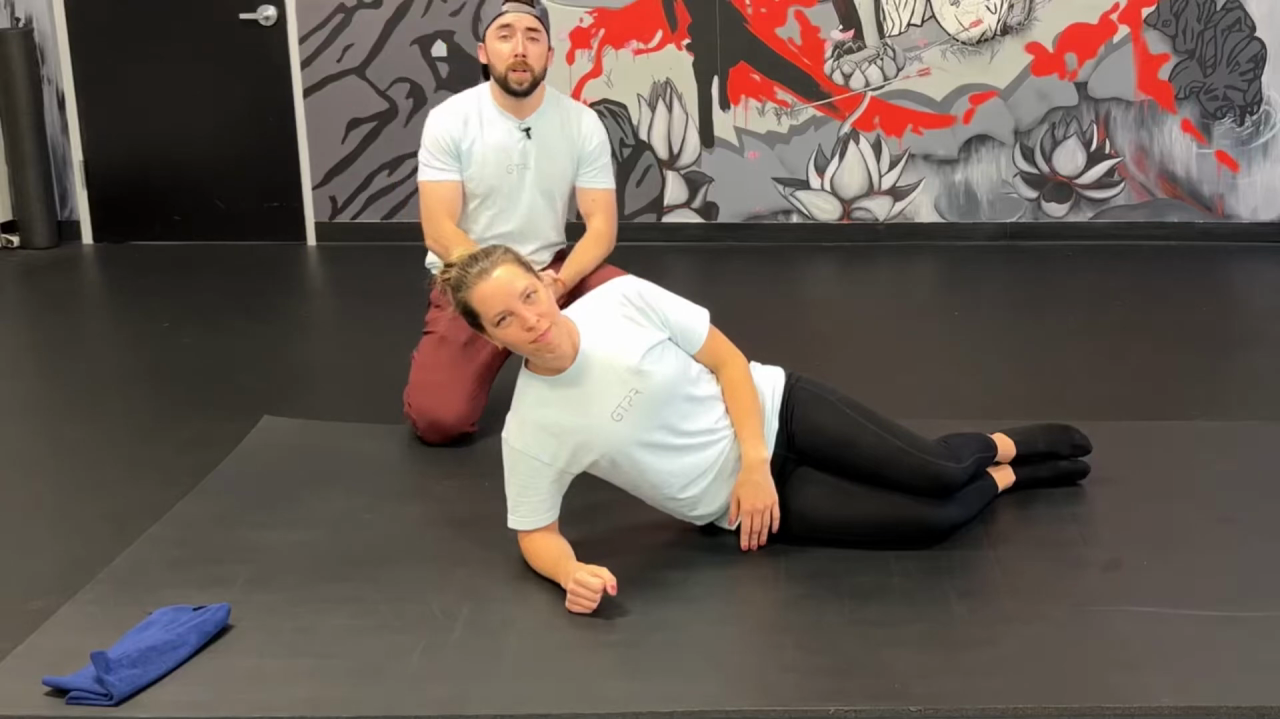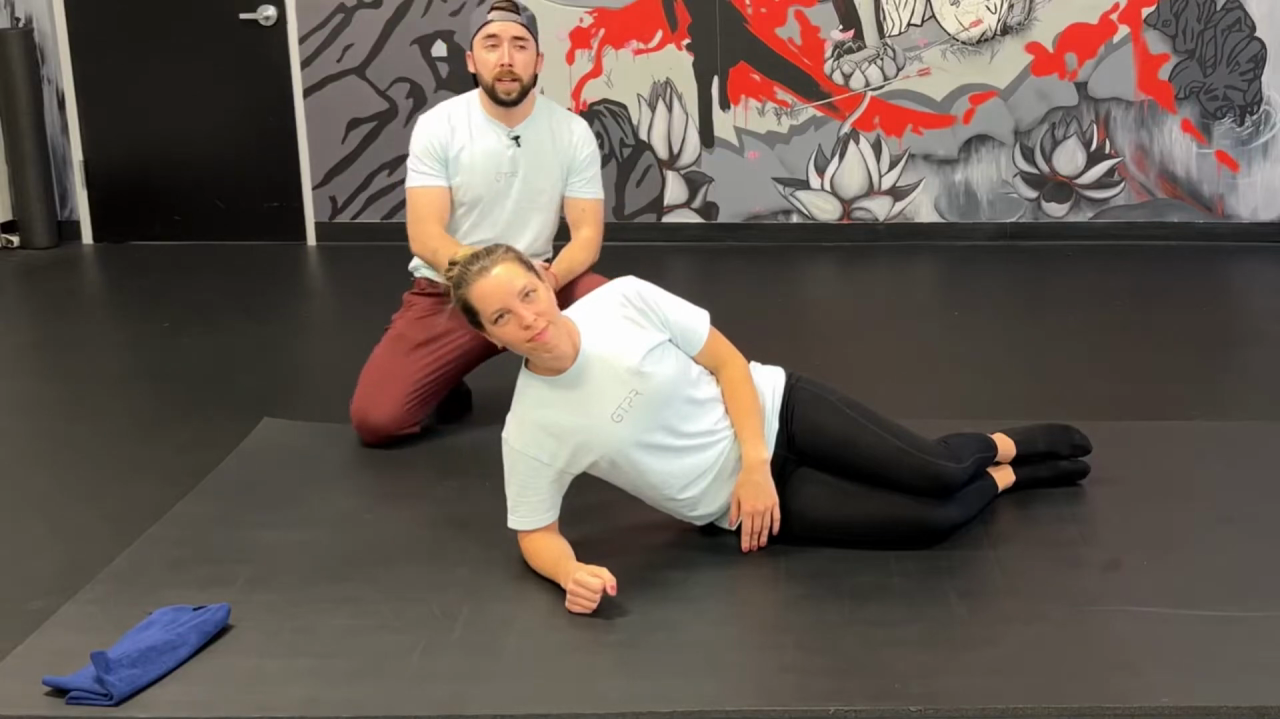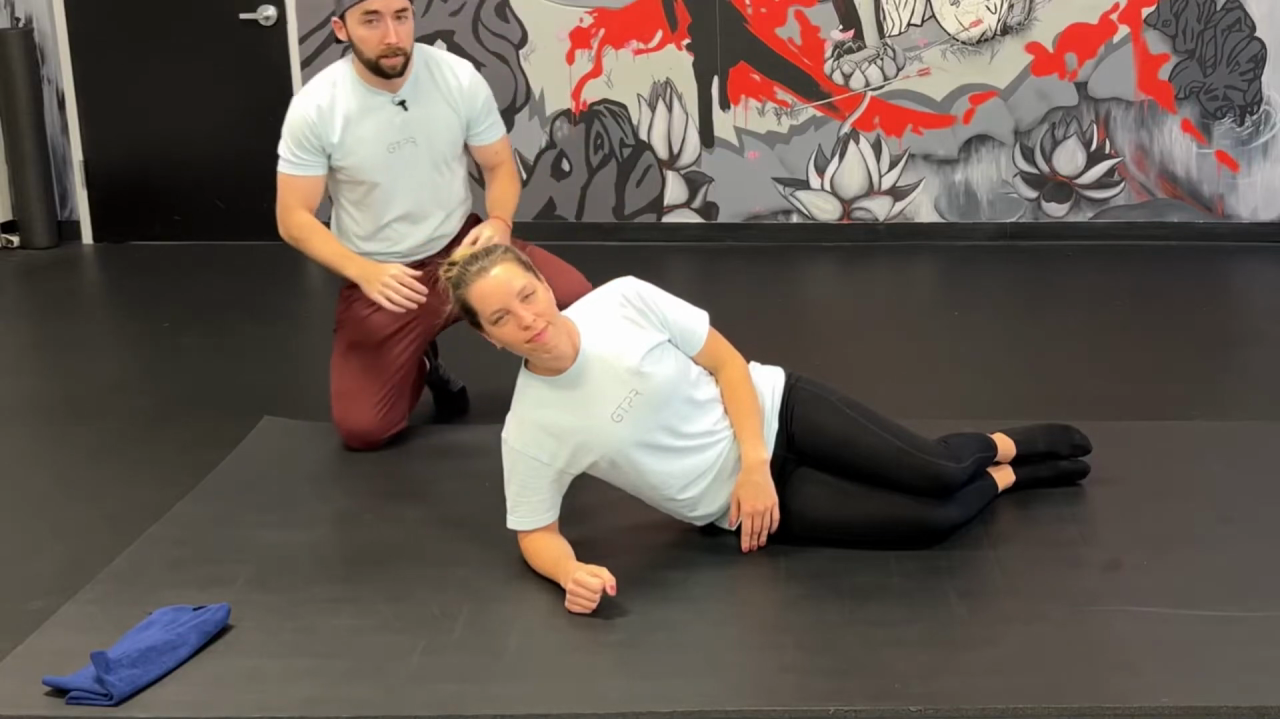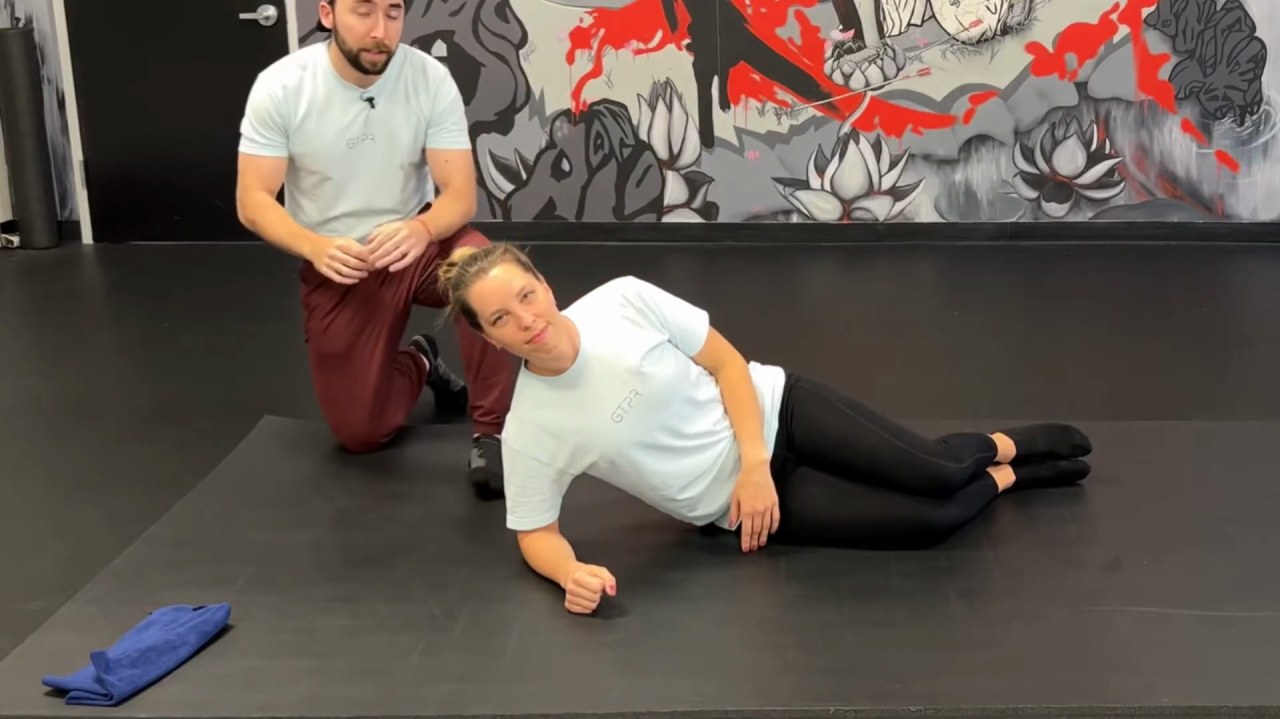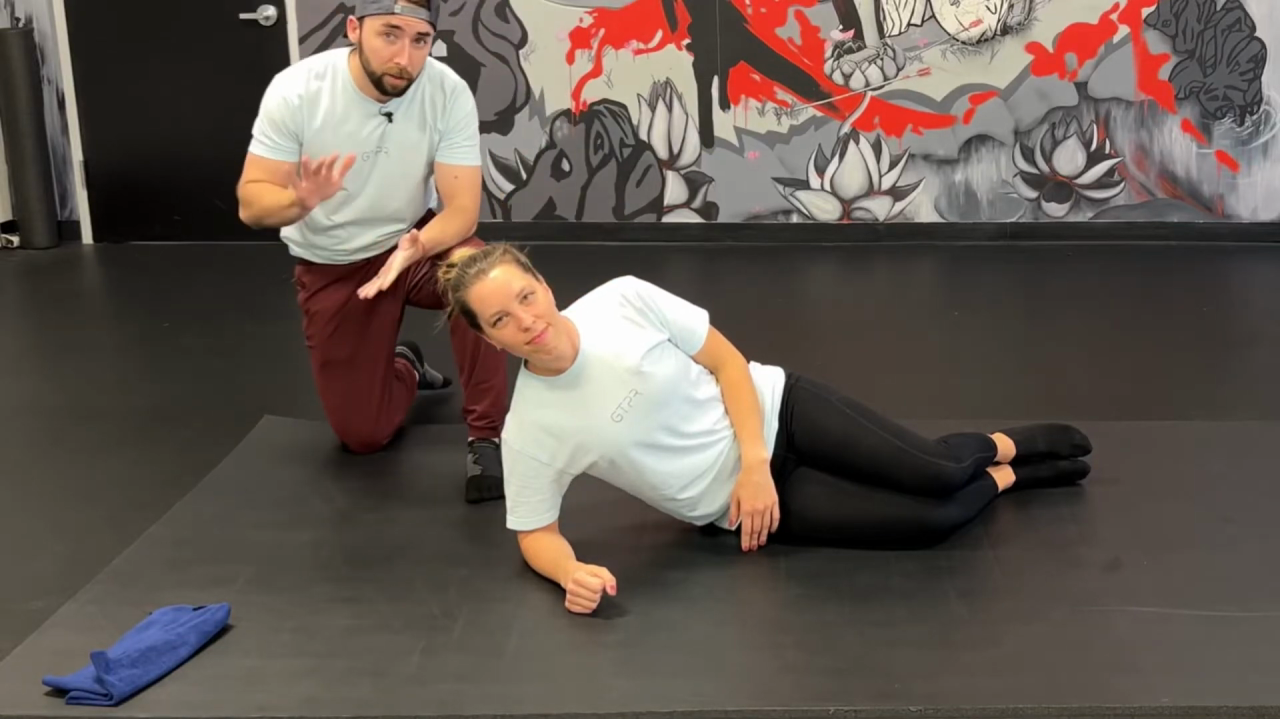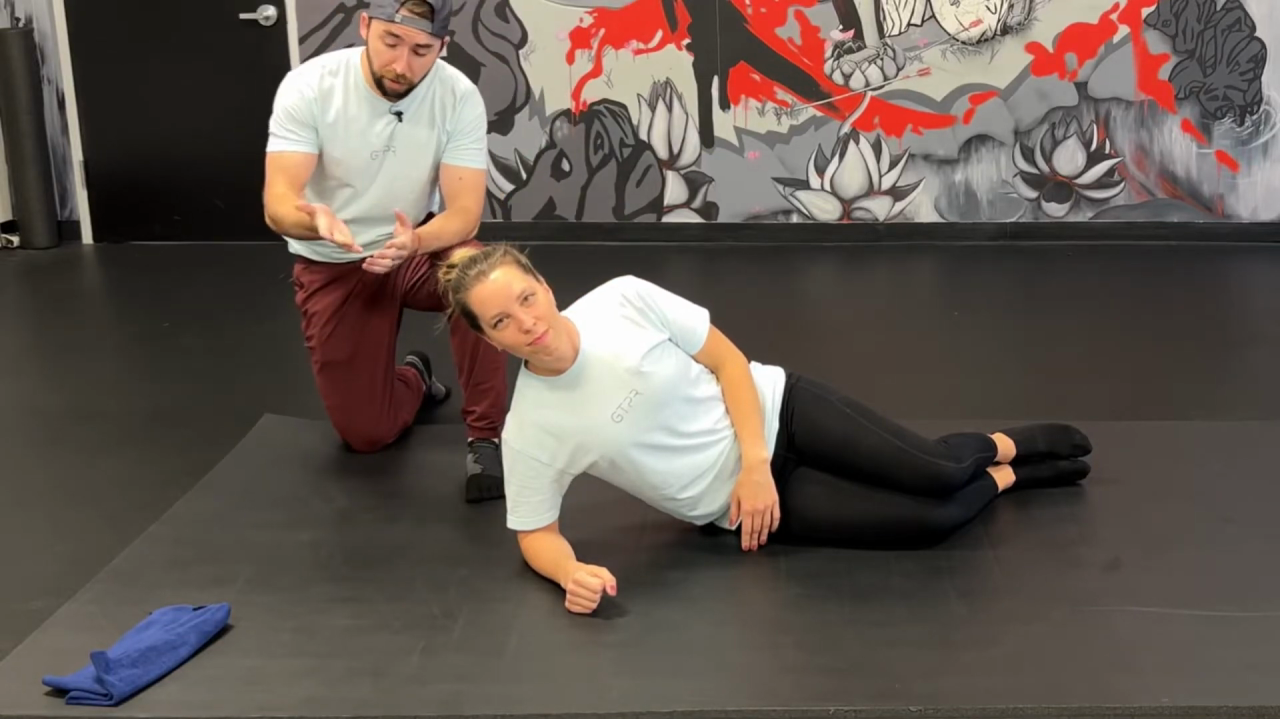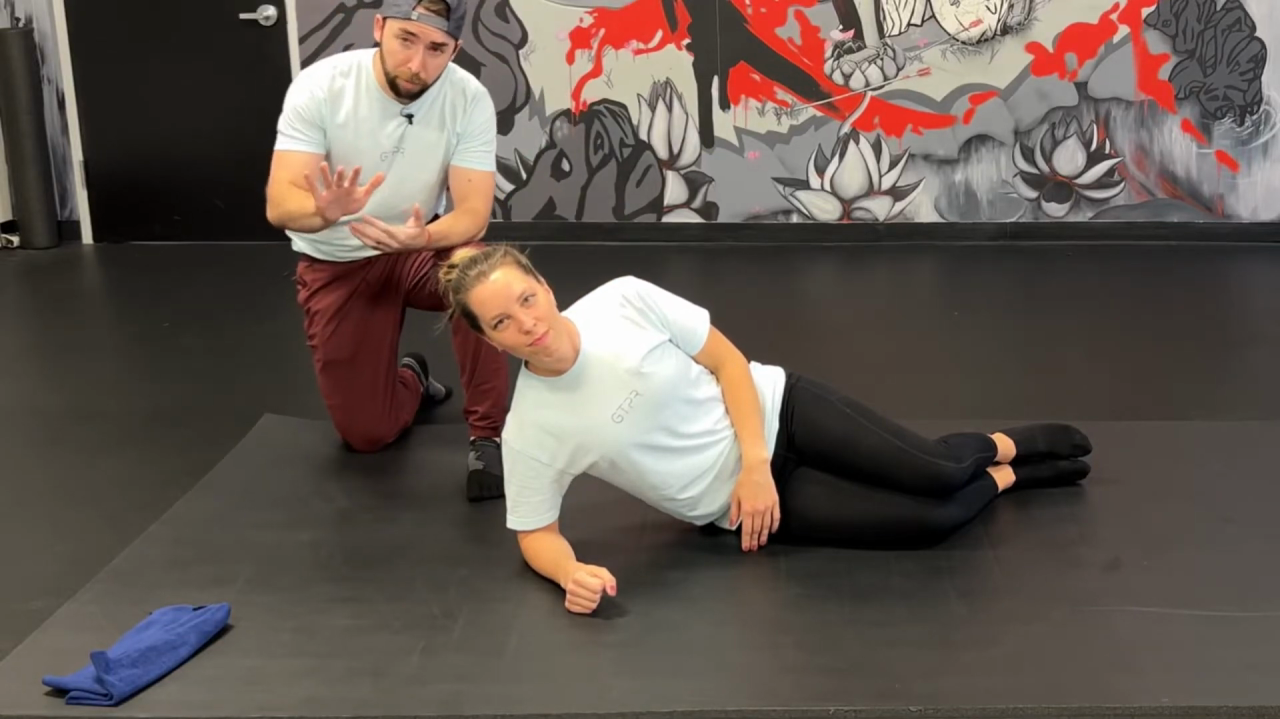
dt=0.5s
person 1, frame 1
left shoulder: (625, 297)
right shoulder: (529, 430)
left elbow: (730, 362)
right elbow: (536, 533)
left wrist: (756, 462)
right wrist: (570, 572)
left hip: (773, 409)
right hip: (730, 498)
left knee: (937, 474)
right knee: (930, 522)
left ankle: (1007, 446)
right ankle: (1005, 478)
person 1, frame 2
left shoulder: (625, 298)
right shoulder: (529, 431)
left elbow: (729, 363)
right elbow: (535, 533)
left wrist: (754, 462)
right wrist: (570, 572)
left hip: (772, 409)
right hip: (726, 497)
left knee: (936, 472)
right knee: (929, 522)
left ankle: (1005, 444)
right ankle: (1004, 479)
person 1, frame 3
left shoulder: (624, 299)
right shoulder: (527, 432)
left elbow: (729, 364)
right elbow: (535, 533)
left wrist: (755, 462)
right wrist: (571, 573)
left hip: (771, 412)
right hip: (727, 497)
left knee: (937, 474)
right knee: (932, 522)
left ankle: (1007, 445)
right ankle: (1007, 478)
person 1, frame 4
left shoulder: (624, 298)
right shoulder: (528, 431)
left elbow: (729, 364)
right elbow: (535, 533)
left wrist: (755, 463)
right wrist: (570, 573)
left hip: (771, 410)
right hip: (728, 500)
left knee: (936, 472)
right knee: (931, 522)
left ankle: (1007, 445)
right ankle: (1005, 479)
person 1, frame 5
left shoulder: (623, 298)
right shoulder: (529, 430)
left elbow: (729, 363)
right elbow: (535, 533)
left wrist: (755, 461)
right wrist: (570, 572)
left hip: (773, 409)
right hip: (731, 499)
left knee: (936, 472)
right knee: (931, 522)
left ankle: (1008, 445)
right ankle: (1004, 478)
person 1, frame 6
left shoulder: (623, 298)
right shoulder: (529, 431)
left elbow: (729, 362)
right elbow: (536, 534)
left wrist: (754, 461)
right wrist: (570, 573)
left hip: (772, 410)
right hip: (729, 499)
left knee: (936, 474)
right knee: (931, 523)
left ankle: (1006, 444)
right ankle: (1004, 478)
person 1, frame 7
left shoulder: (624, 299)
right shoulder: (529, 431)
left elbow: (729, 362)
right elbow: (535, 534)
left wrist: (755, 462)
right wrist: (570, 573)
left hip: (774, 410)
right hip: (727, 496)
left knee: (936, 473)
right knee: (930, 522)
left ankle: (1004, 446)
right ankle: (1004, 479)
person 2, frame 1
left shoulder: (584, 124)
right shoulder: (449, 121)
left elbow: (601, 227)
right elbow: (439, 231)
left wrist: (558, 285)
left hip: (550, 271)
right knee: (439, 420)
right ankle: (439, 360)
person 2, frame 2
left shoulder: (573, 132)
right shoulder: (436, 127)
left elbow: (587, 234)
right elbow: (426, 238)
left wrist: (545, 283)
right hip: (445, 292)
right knee: (376, 420)
right ankle: (448, 372)
person 2, frame 3
left shoulder: (459, 77)
right shoulder: (314, 108)
left elbow: (501, 168)
right elbow: (294, 219)
left wrist: (498, 222)
right wrist: (367, 273)
left hip: (460, 246)
right hip: (376, 276)
left knee: (574, 300)
right knee: (362, 430)
right ankle: (420, 365)
person 2, frame 4
left shoulder: (431, 80)
right shoulder: (279, 87)
left elbow: (460, 192)
right elbow: (252, 200)
left wrist: (416, 228)
right wrist: (317, 247)
left hip: (415, 239)
right hip: (337, 267)
right knee: (360, 434)
left ankle: (490, 433)
right ankle: (418, 365)
person 2, frame 5
left shoulder: (450, 93)
right shoulder: (295, 91)
left elbow: (463, 208)
right elbow: (252, 200)
left wrist: (416, 247)
right wrist: (303, 200)
left hip: (415, 240)
right hip: (331, 268)
right knee: (363, 436)
left ankle: (486, 436)
right ankle: (404, 368)
person 2, frame 6
left shoulder: (459, 97)
right shoulder: (308, 87)
left elbow: (465, 213)
right elbow: (277, 202)
left wrist: (414, 241)
right wrist: (316, 222)
left hip: (417, 244)
right hip: (331, 268)
right knee: (366, 434)
left ankle: (487, 436)
right ankle: (414, 380)
person 2, frame 7
left shoulder: (470, 99)
right shoulder: (319, 86)
left elbow: (474, 214)
right elbow: (280, 203)
left wrist: (422, 237)
right wrist: (325, 210)
left hip: (420, 246)
right hip: (336, 265)
right knee: (366, 434)
left ankle: (487, 435)
right ankle: (412, 381)
